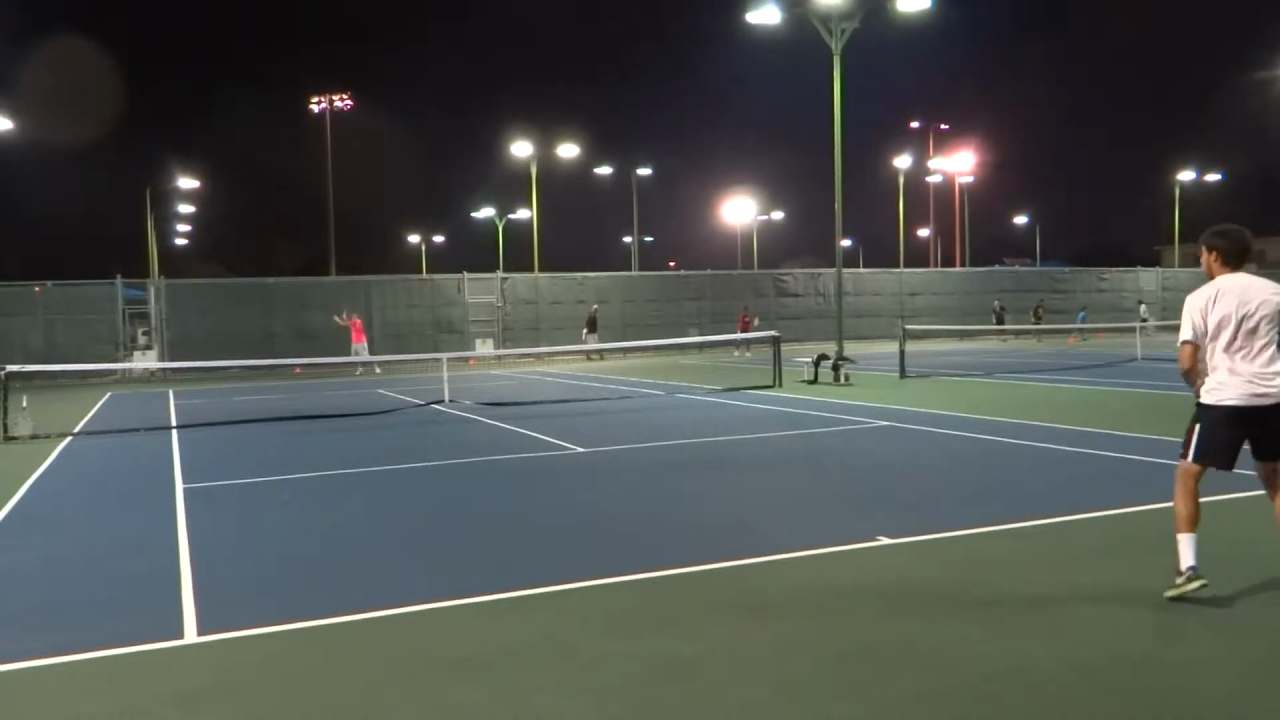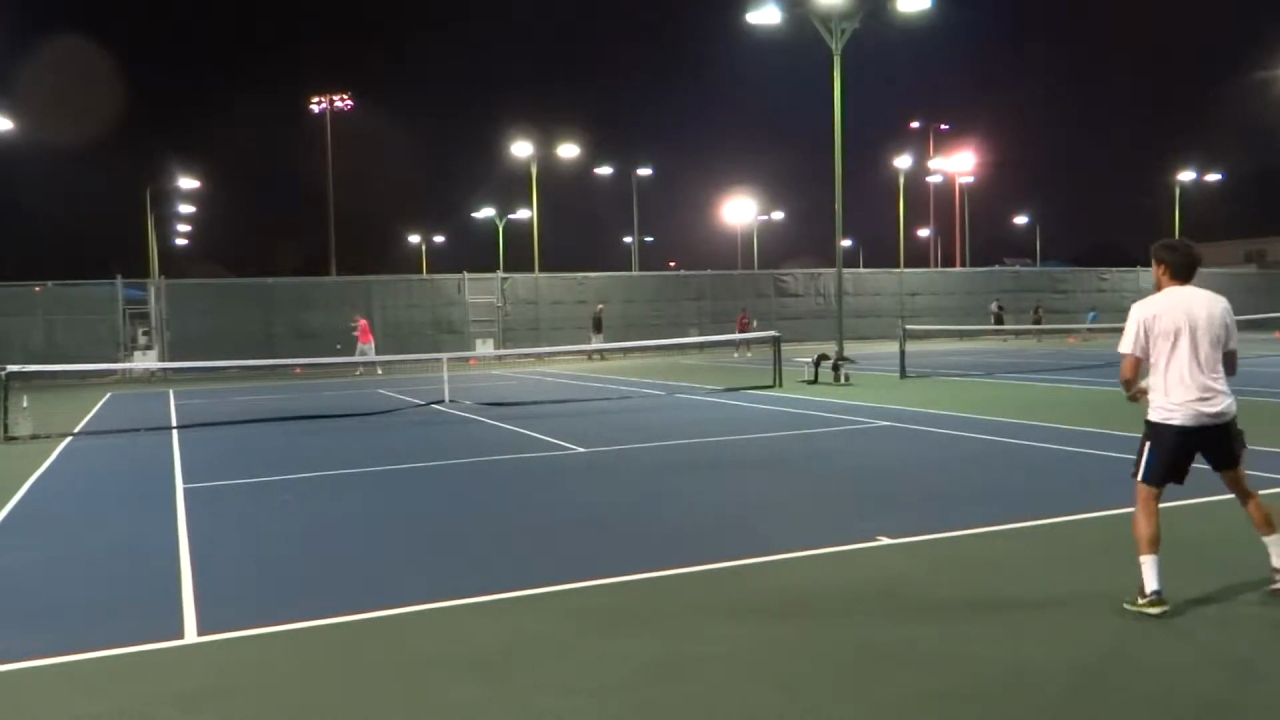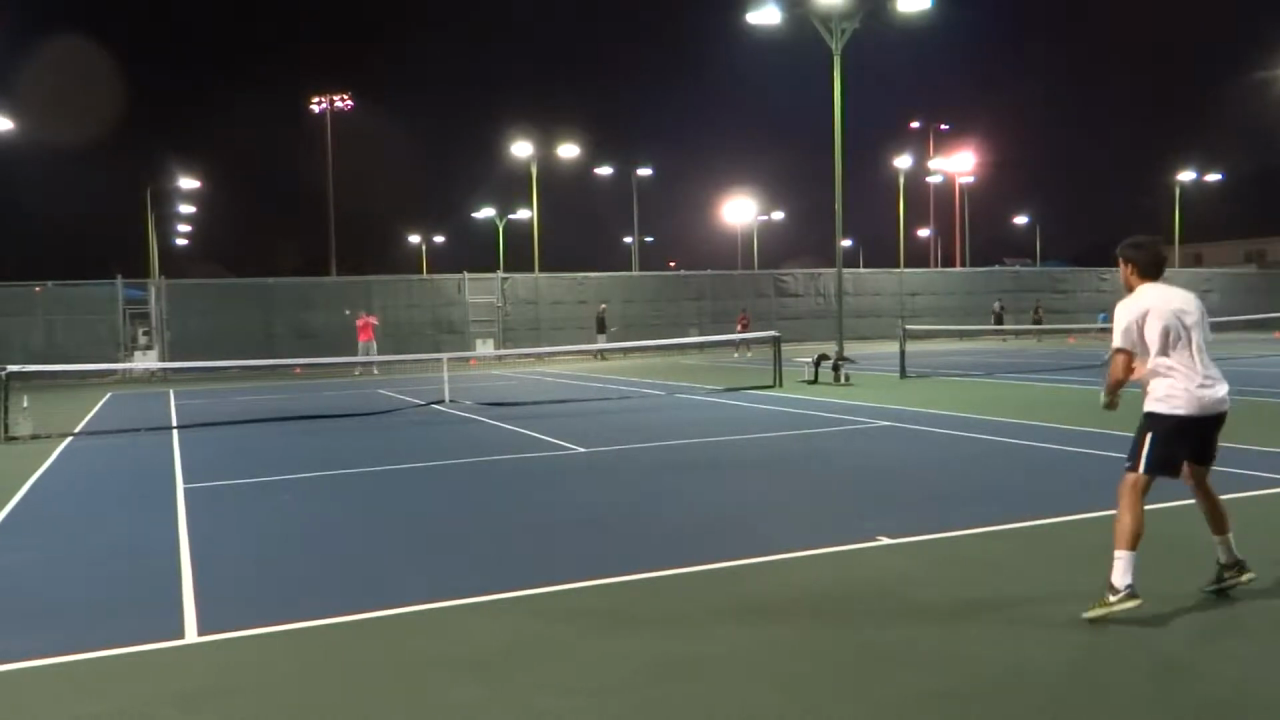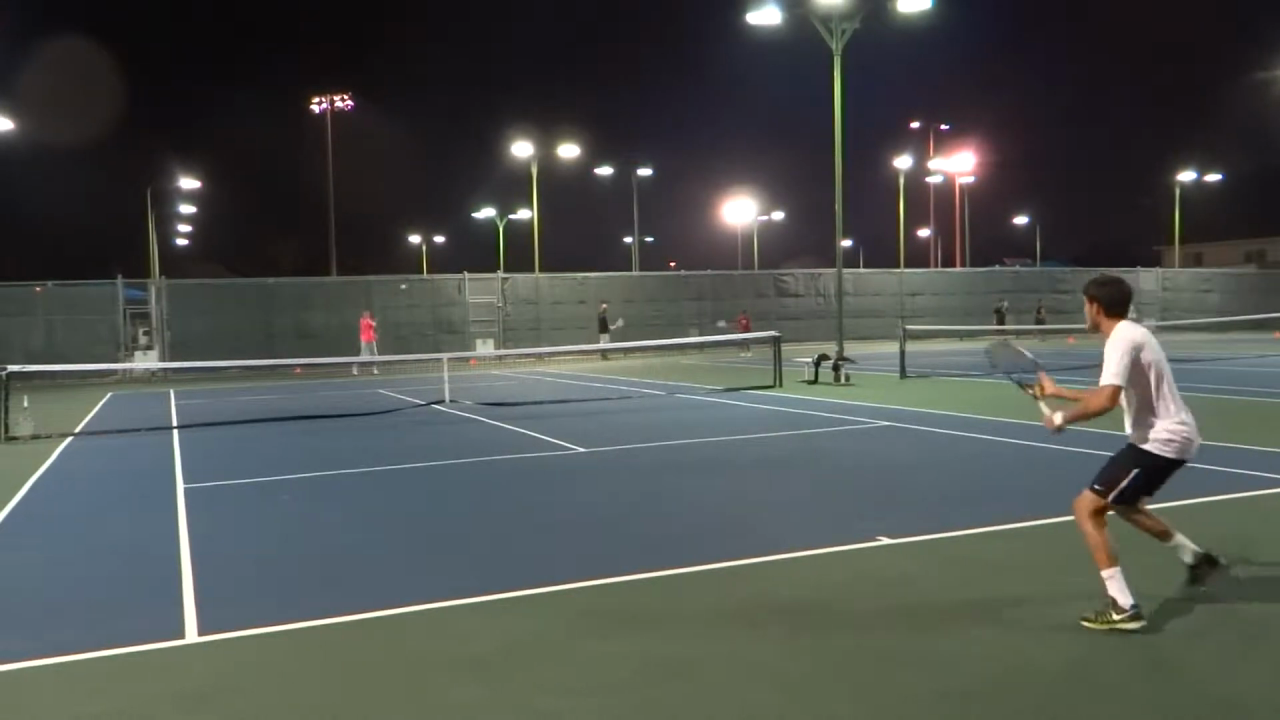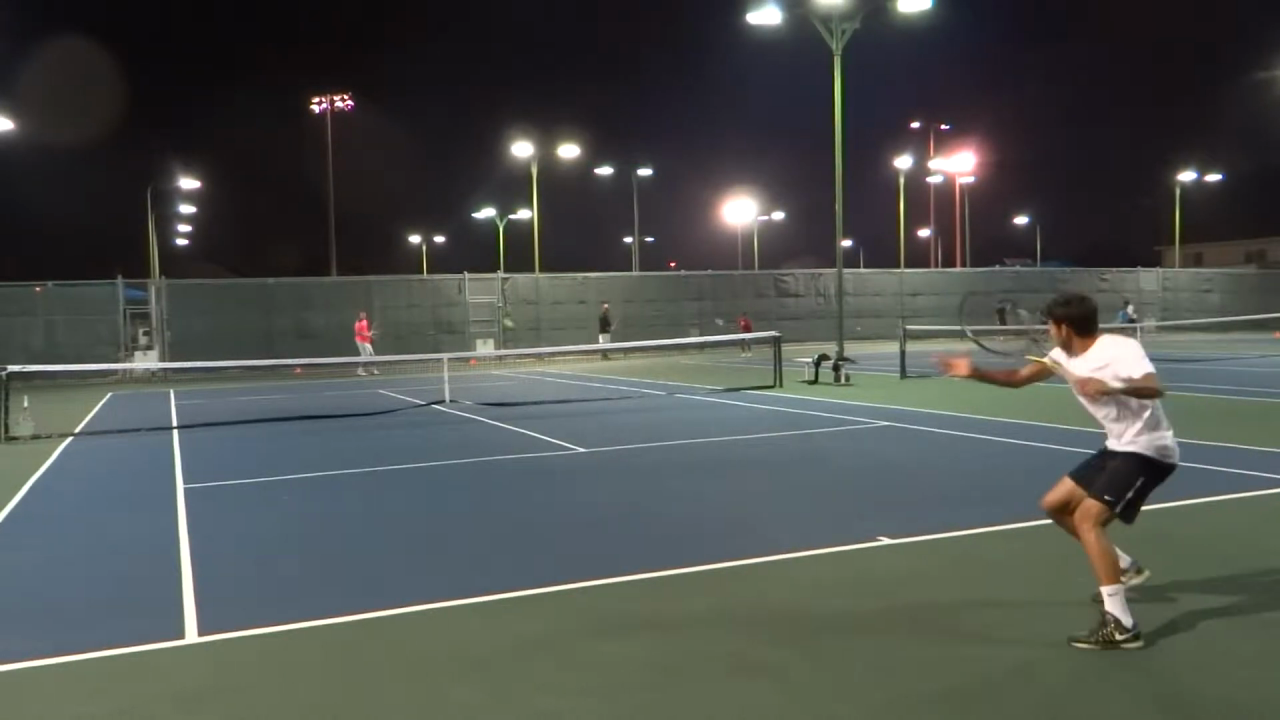
dt=0.3s
person 1, frame 1
left shoulder: (1200, 298)
left elbow: (1187, 363)
left wrist: (1199, 383)
left hip: (1224, 399)
left knee: (1186, 478)
left ankle: (1188, 567)
person 1, frame 2
left shoulder: (1145, 310)
right shoulder: (1219, 305)
left elbow: (1129, 372)
right elbow: (1230, 366)
left wrist: (1134, 390)
left hip: (1170, 416)
right hip: (1219, 411)
left knee: (1146, 499)
right knee: (1240, 487)
left ankle: (1151, 591)
person 1, frame 3
left shoulder: (1131, 306)
right shoulder: (1190, 300)
left elbow: (1119, 372)
left wrist: (1110, 396)
left hip: (1172, 406)
right hip: (1214, 401)
left knee: (1132, 489)
right knee: (1198, 481)
left ankle: (1121, 587)
right ankle: (1232, 565)
person 1, frame 4
left shoulder: (1121, 341)
right shoulder: (1129, 335)
left elbow: (1103, 403)
right elbow: (1105, 396)
left wrist: (1062, 418)
right wrist: (1058, 394)
left hip: (1160, 441)
right hip: (1173, 438)
left knee: (1086, 510)
right knee: (1126, 506)
left ankle: (1123, 607)
right ankle: (1197, 559)
person 1, frame 5
left shoulder: (1122, 348)
right shoulder: (1065, 354)
left elbow: (1154, 388)
right elbow: (1018, 377)
left wrist: (1111, 386)
right wrist: (974, 371)
left hip: (1149, 452)
right hip: (1120, 447)
left knee: (1087, 521)
right knee: (1053, 504)
left ankle: (1121, 626)
right ankle: (1124, 567)
